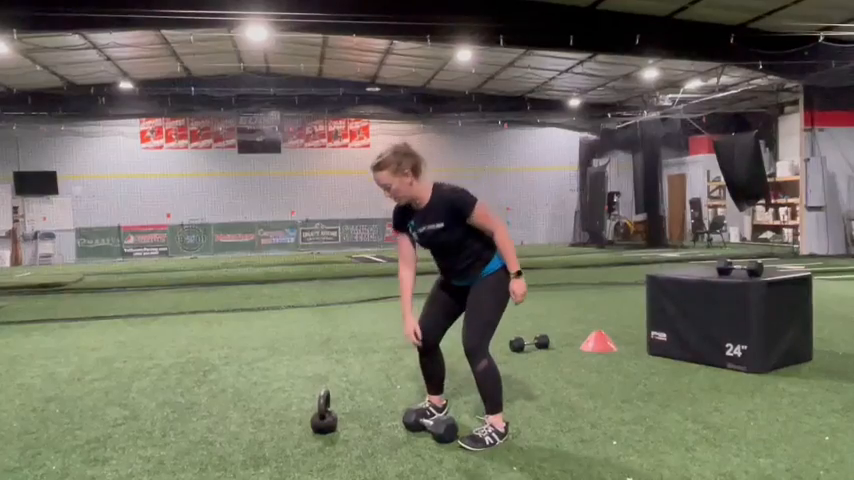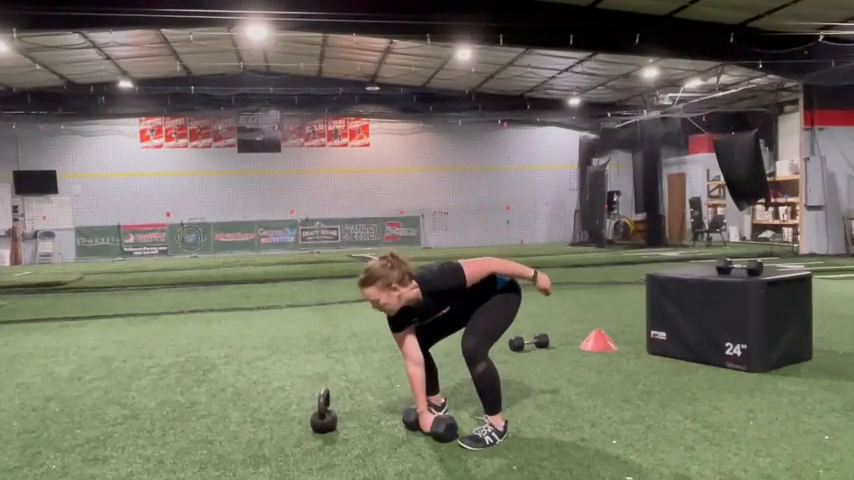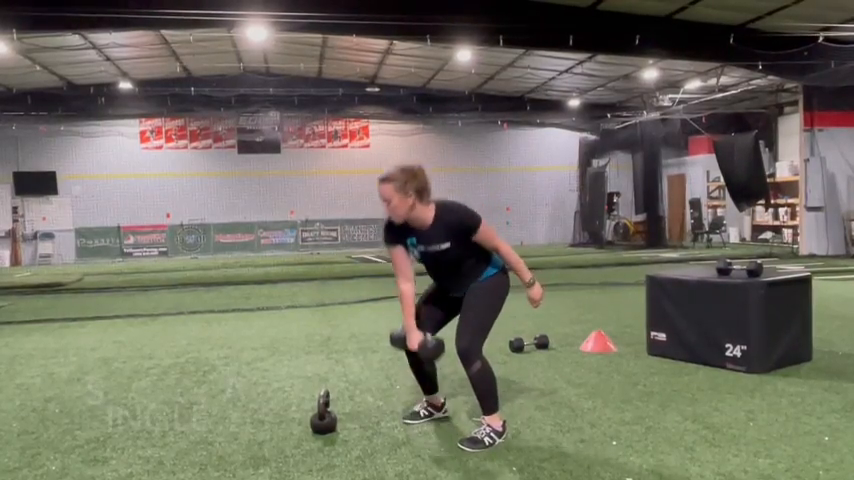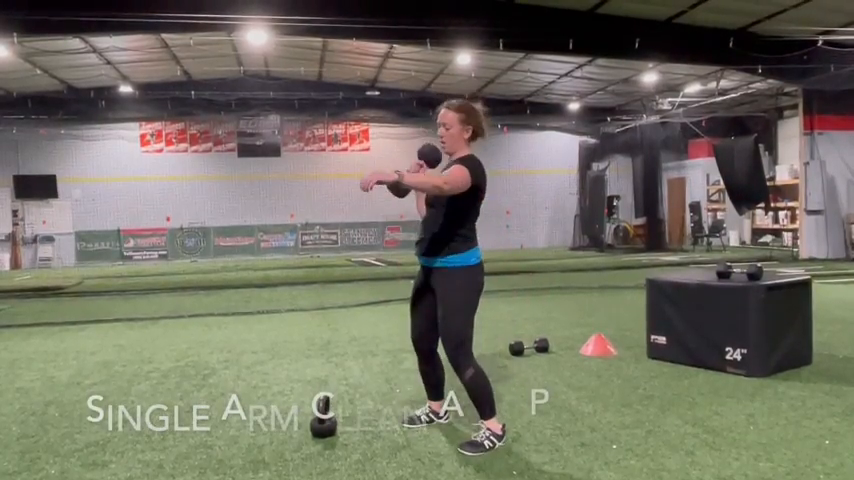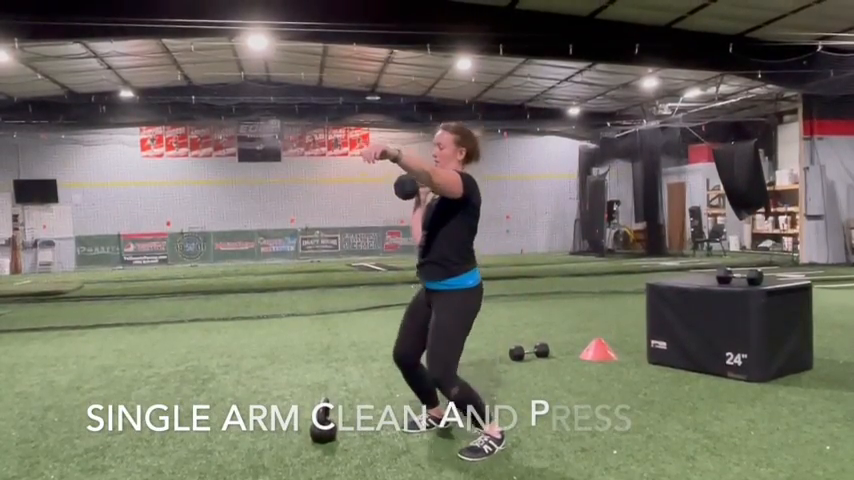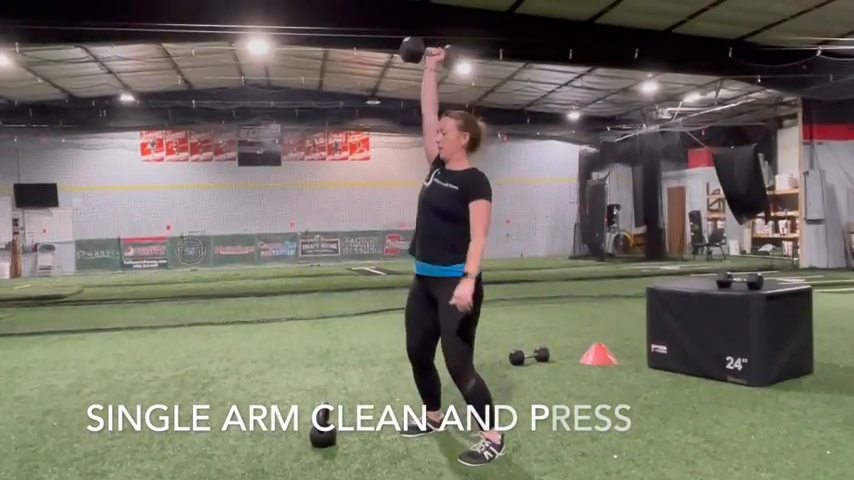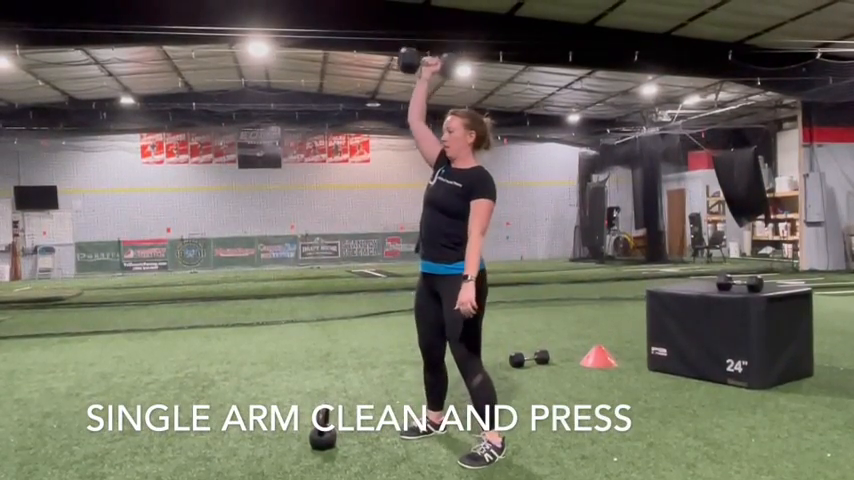
dt=0.7s
person 1, frame 1
left shoulder: (452, 198)
right shoulder: (403, 214)
left elbow: (497, 230)
right elbow: (406, 265)
left wrist: (516, 275)
right wrist: (407, 316)
left hip: (488, 277)
right hip: (453, 281)
left knee: (474, 345)
right knee: (424, 336)
left ankle: (498, 425)
right ankle: (437, 403)
person 1, frame 2
left shoulder: (438, 281)
right shoulder: (400, 314)
left elbow: (488, 264)
right elbow: (413, 362)
left wrist: (534, 276)
right wrist: (422, 411)
left hip: (500, 294)
left knee: (473, 347)
right knee: (416, 343)
left ankle: (497, 424)
right ankle: (435, 402)
person 1, frame 3
left shoulder: (454, 216)
right shoulder: (396, 230)
left elbow: (500, 247)
right elbow: (405, 282)
left wrist: (530, 282)
right wrist: (411, 329)
left hip: (486, 281)
right hip: (448, 287)
left knee: (466, 346)
right knee: (413, 337)
left ankle: (495, 424)
right ankle: (435, 403)
person 1, frame 4
left shoulder: (470, 168)
right shoulder: (447, 168)
left elbow: (440, 184)
right elbow: (428, 212)
left wrist: (391, 177)
right wrist: (417, 177)
left hip: (460, 272)
right hip: (431, 269)
left knee: (457, 352)
right knee: (422, 344)
left ankle: (493, 427)
right ankle: (436, 408)
person 1, frame 5
left shoulder: (463, 185)
right shoulder: (441, 195)
left elbow: (428, 172)
right elbow: (420, 237)
left wrist: (392, 153)
right wrist: (418, 200)
left hip: (458, 293)
right hip: (431, 290)
left knee: (442, 371)
right knee: (404, 355)
left ankle: (492, 432)
right ankle: (435, 414)
person 1, frame 6
left shoulder: (474, 182)
right shoulder: (437, 168)
left elbow: (478, 238)
right elbow: (427, 112)
left wrist: (468, 281)
right wrist: (430, 68)
left hip: (455, 282)
right hip: (423, 280)
left knee: (458, 363)
right knee: (417, 354)
left ankle: (493, 438)
right ankle: (434, 418)
person 1, frame 7
left shoulder: (480, 180)
right shoulder: (441, 165)
left elbow: (476, 235)
right elbow: (415, 120)
left wrist: (470, 283)
right wrist: (424, 77)
left hip: (458, 279)
right hip: (429, 277)
left knee: (467, 358)
right knee: (430, 351)
left ankle: (494, 440)
right ankle: (435, 419)
